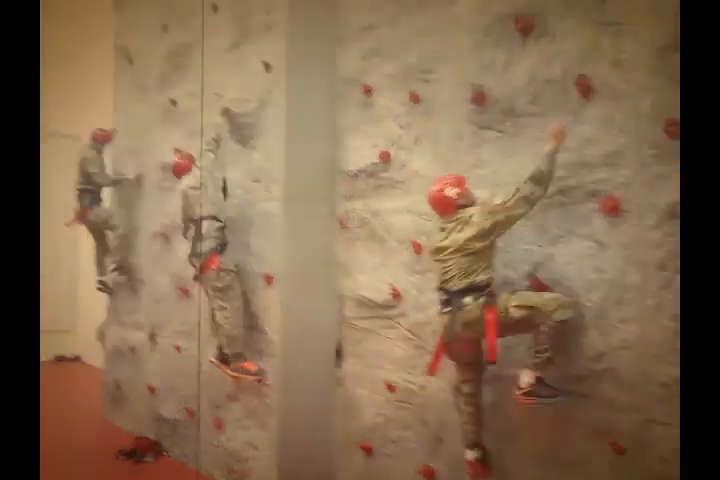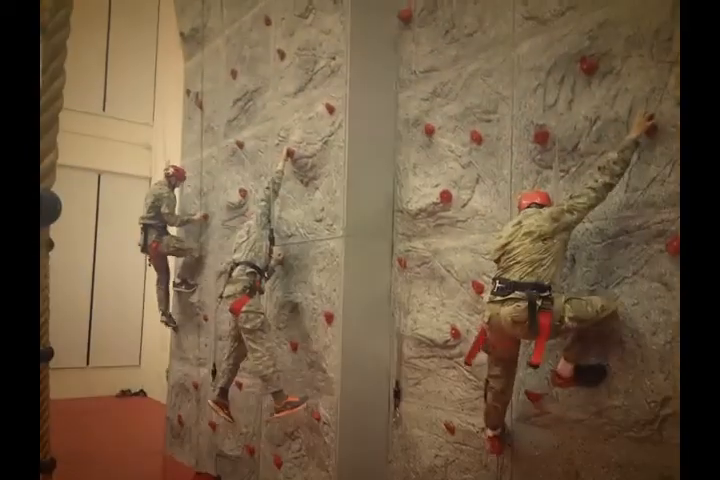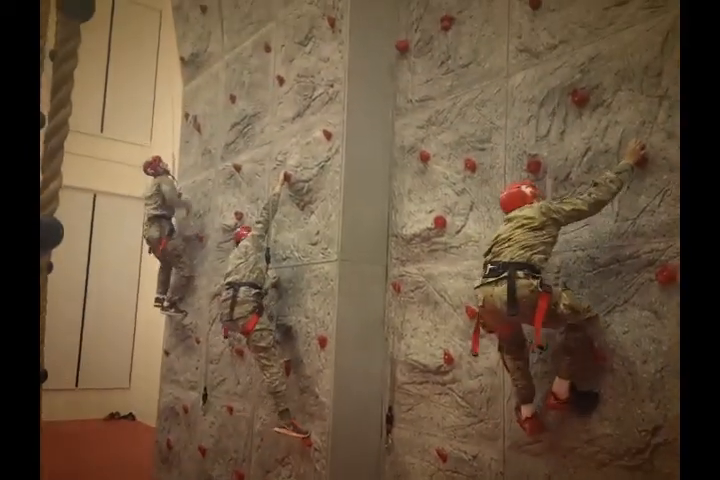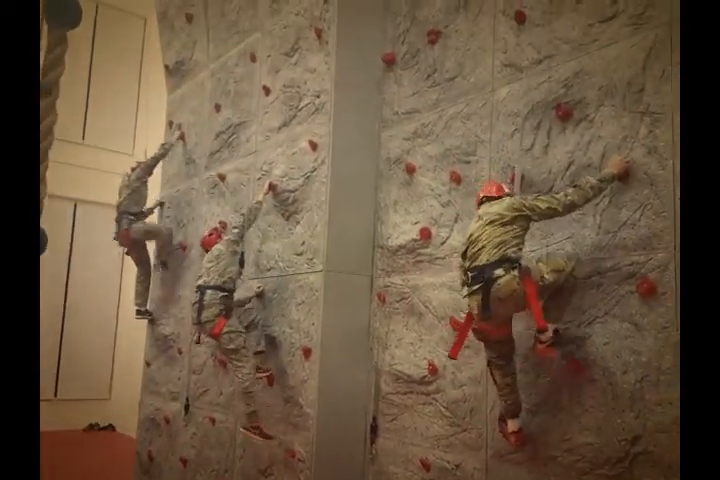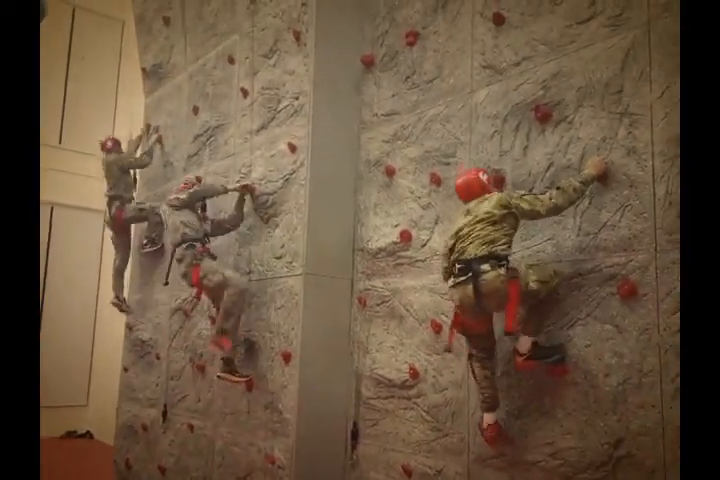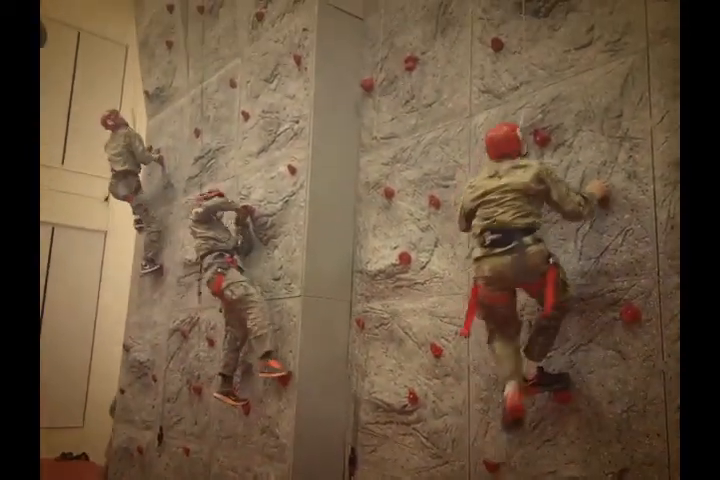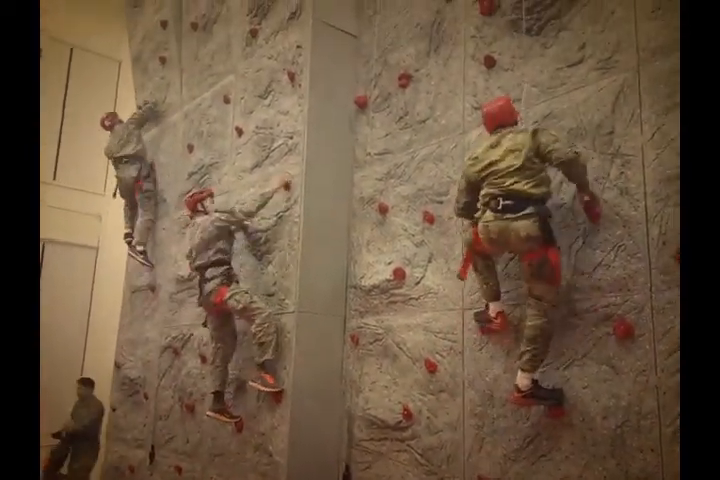
dt=0.7s
person 1, frame 1
left shoulder: (442, 236)
right shoulder: (483, 217)
right elbow: (530, 193)
right wrist: (552, 148)
left hip: (453, 317)
right hip: (480, 310)
left knee: (468, 383)
right knee: (561, 307)
right ankle: (530, 380)
person 1, frame 2
left shoulder: (508, 231)
right shoulder: (555, 216)
right elbow: (601, 180)
right wrist: (633, 137)
left hip: (496, 312)
right hip: (529, 311)
left knee: (500, 371)
right knee: (603, 308)
left ankle: (493, 433)
right ankle: (566, 369)
person 1, frame 3
left shoulder: (505, 227)
right shoulder: (544, 210)
right elbow: (595, 198)
right wrist: (627, 163)
left hip: (486, 295)
right hip: (520, 290)
left knee: (512, 347)
right knee: (583, 317)
left ankle: (527, 414)
right ankle: (561, 391)
person 1, frame 4
left shoulder: (474, 228)
right shoulder: (513, 204)
left elbow: (465, 278)
right elbow: (568, 200)
right wrist: (610, 174)
left hip: (480, 301)
right hip: (509, 286)
left knee: (500, 360)
right knee: (565, 266)
left ankle: (512, 426)
right ankle: (546, 335)
person 1, frame 5
left shoulder: (460, 224)
right shoulder: (502, 200)
left elbow: (446, 270)
right elbow: (553, 202)
right wrist: (589, 175)
left hip: (462, 292)
right hip: (493, 281)
left knee: (481, 353)
right knee: (548, 280)
left ankle: (490, 421)
right ankle: (525, 349)
person 1, frame 6
left shoulder: (476, 184)
right shoulder: (535, 171)
left elbow: (464, 222)
right elbow: (573, 208)
right wrist: (594, 193)
left hip: (487, 262)
right hip: (526, 255)
left knee: (501, 331)
right knee: (553, 309)
left ankle: (513, 392)
right ankle: (530, 374)
person 1, frame 7
left shoulder: (477, 157)
right shoulder: (532, 136)
left elbow: (462, 207)
right elbow: (568, 158)
right wrist: (585, 191)
left hip: (493, 226)
right hip: (532, 225)
left knee: (472, 241)
right knee: (539, 303)
left ankle: (495, 311)
right ankle: (525, 384)
person 2, frame 1
left shoulder: (187, 185)
right shoulder: (200, 175)
left elbow: (186, 229)
right elbow: (211, 150)
left hip: (201, 248)
right hip: (210, 242)
left knee: (220, 302)
right knee: (228, 302)
left ankle: (223, 354)
right ankle: (236, 359)
person 2, frame 2
left shoulder: (245, 234)
right shoulder: (257, 222)
right elbow: (269, 195)
left wrist: (273, 261)
right wrist: (280, 167)
left hip: (234, 289)
right hip: (243, 289)
left knee: (238, 346)
right knee: (260, 347)
left ankle: (221, 397)
right ankle: (281, 400)
person 2, frame 3
left shoulder: (236, 254)
right shoulder: (252, 242)
right elbow: (264, 217)
left wrist: (266, 285)
right wrist: (277, 189)
left hip: (228, 309)
right hip: (245, 306)
right knee: (271, 363)
right ankle: (285, 419)
person 2, frame 4
left shoulder: (214, 257)
right shoulder: (224, 247)
right elbow: (242, 222)
right wrist: (261, 197)
left hip: (204, 309)
right hip: (213, 310)
right knee: (243, 362)
left ankle: (255, 364)
right ankle: (252, 422)
person 2, frame 5
left shoulder: (202, 220)
right shoulder: (173, 203)
left elbow: (231, 223)
right elbow: (201, 191)
left wrist: (241, 198)
right wrist: (229, 188)
left hip: (202, 260)
right hip: (193, 260)
left knee: (228, 309)
right knee: (238, 284)
left ankle: (227, 365)
right ankle: (221, 335)
person 2, frame 6
left shoulder: (221, 228)
right shoulder: (198, 217)
left elbow: (244, 249)
right elbow: (211, 204)
left wrist: (243, 221)
right wrist: (236, 206)
left hip: (224, 272)
right hip: (220, 270)
left knee: (237, 330)
right knee: (255, 302)
left ankle: (225, 386)
right ankle: (266, 359)
person 2, frame 7
left shoulder: (197, 231)
right shoulder: (212, 221)
right elbow: (246, 214)
left wrist: (234, 231)
right wrist: (274, 189)
left hip: (210, 289)
right hip: (221, 284)
left knee: (223, 344)
right knee: (263, 316)
left ankle: (217, 403)
right ankle: (263, 371)
person 3, frame 1
left shoulder: (91, 155)
right shoulder: (91, 156)
left elbow: (100, 177)
right elbow: (102, 179)
right wrist: (126, 178)
left hip: (89, 202)
right hip: (89, 203)
left knee: (101, 241)
right knee: (116, 228)
left ankle: (102, 279)
right ankle: (114, 263)
person 3, frame 2
left shoulder: (156, 187)
right shoulder: (165, 193)
right elbow: (170, 218)
right wrist: (193, 218)
left hip: (148, 237)
right hip: (156, 237)
left knee: (163, 276)
right knee: (193, 251)
left ankle: (165, 314)
right ankle: (181, 281)
person 3, frame 3
left shoulder: (153, 185)
right shoulder: (165, 181)
right elbow: (171, 198)
left wrist: (175, 197)
right wrist: (185, 204)
left hip: (150, 230)
right hip: (162, 230)
left knee: (166, 264)
right knee: (183, 268)
left ankle: (160, 297)
right ankle: (170, 303)
person 3, frame 4
left shoulder: (131, 183)
right shoulder: (135, 176)
right elbow: (156, 157)
left wrist: (152, 207)
right wrist: (174, 139)
left hip: (128, 229)
right hip: (130, 227)
left knee: (144, 269)
right knee: (165, 231)
left ankle: (141, 308)
right ankle: (163, 260)
person 3, frame 5
left shoulder: (112, 161)
right shoulder: (115, 159)
left elbow: (129, 152)
right elbow: (143, 161)
left wrist: (143, 136)
right wrist: (153, 140)
left hip: (115, 213)
right hip: (120, 209)
left knee: (121, 257)
right knee: (156, 210)
left ankle: (118, 296)
right ankle: (151, 241)
person 3, frame 6
left shoulder: (109, 143)
right shoulder: (129, 134)
right elbow: (144, 158)
left wrist: (147, 154)
right wrist: (156, 157)
left hip: (115, 185)
right hip: (128, 183)
right knee: (152, 225)
left ankle: (138, 218)
right ankle: (148, 262)
person 3, frame 7
left shoulder: (109, 146)
right shoulder: (129, 125)
right elbow: (149, 111)
right wrist: (147, 106)
left hip: (122, 174)
right hip: (137, 169)
left knee: (130, 204)
right knee: (146, 212)
left ankle: (129, 233)
right ankle: (139, 247)
